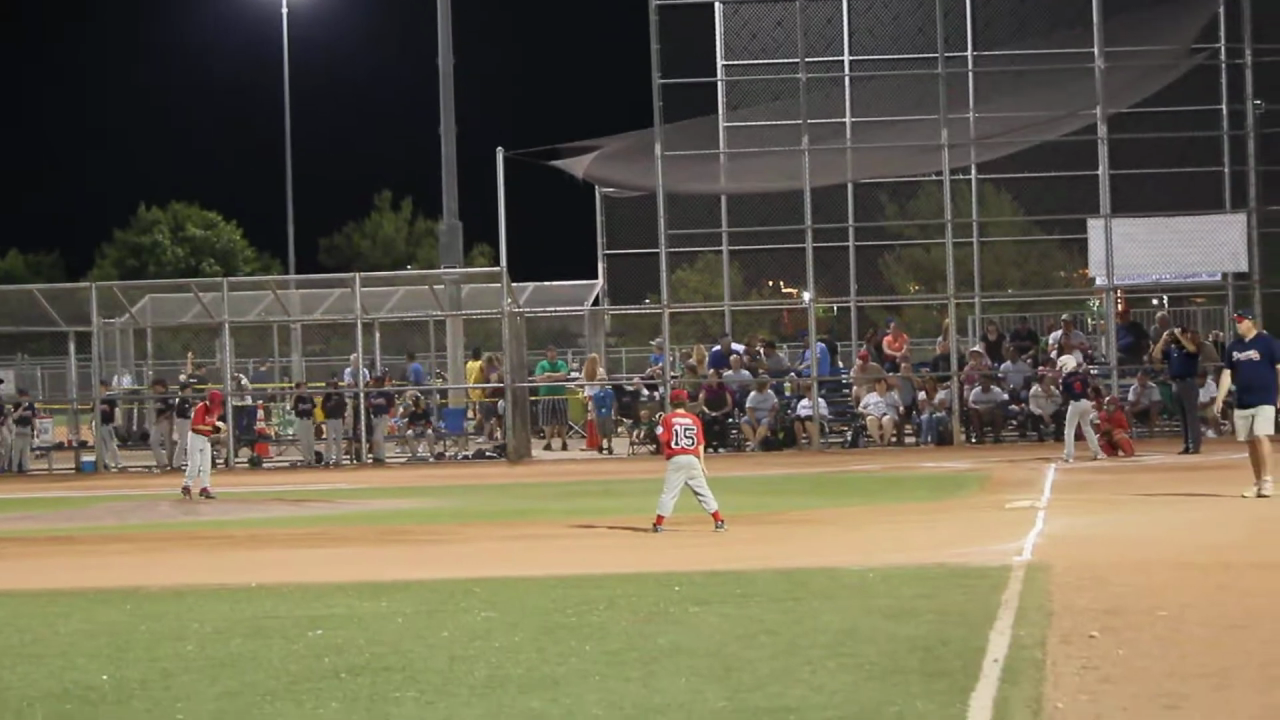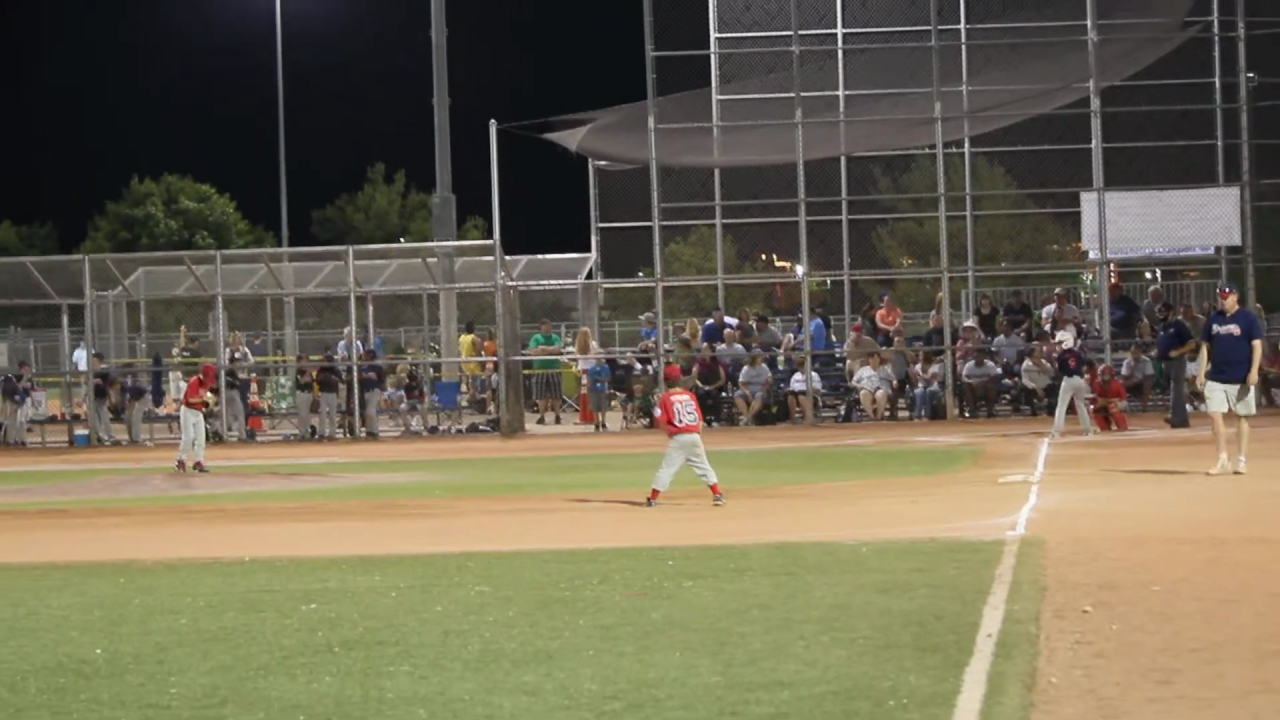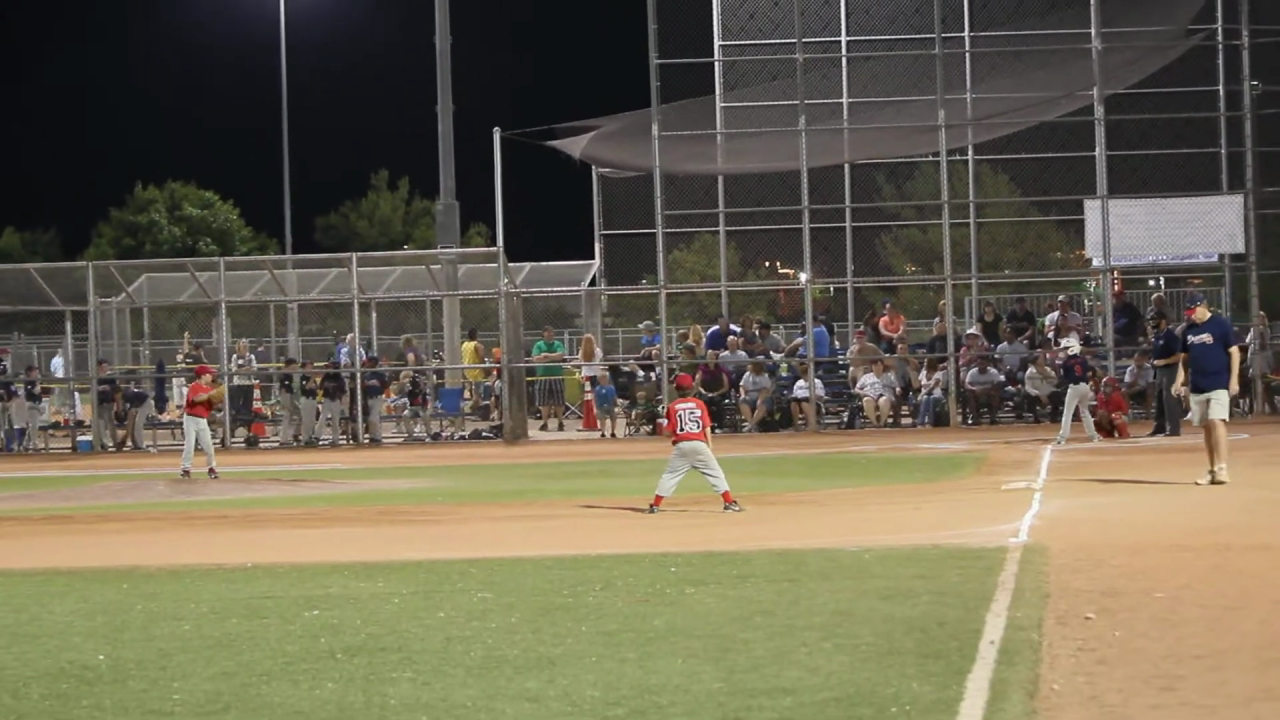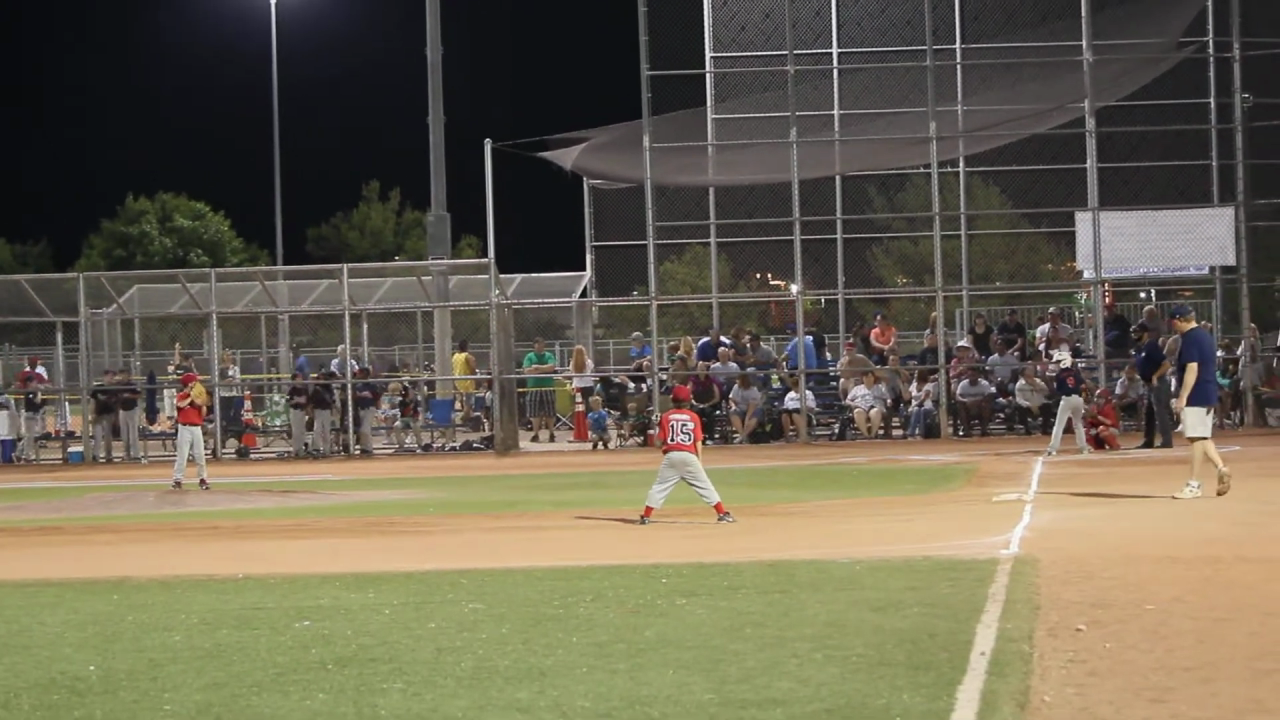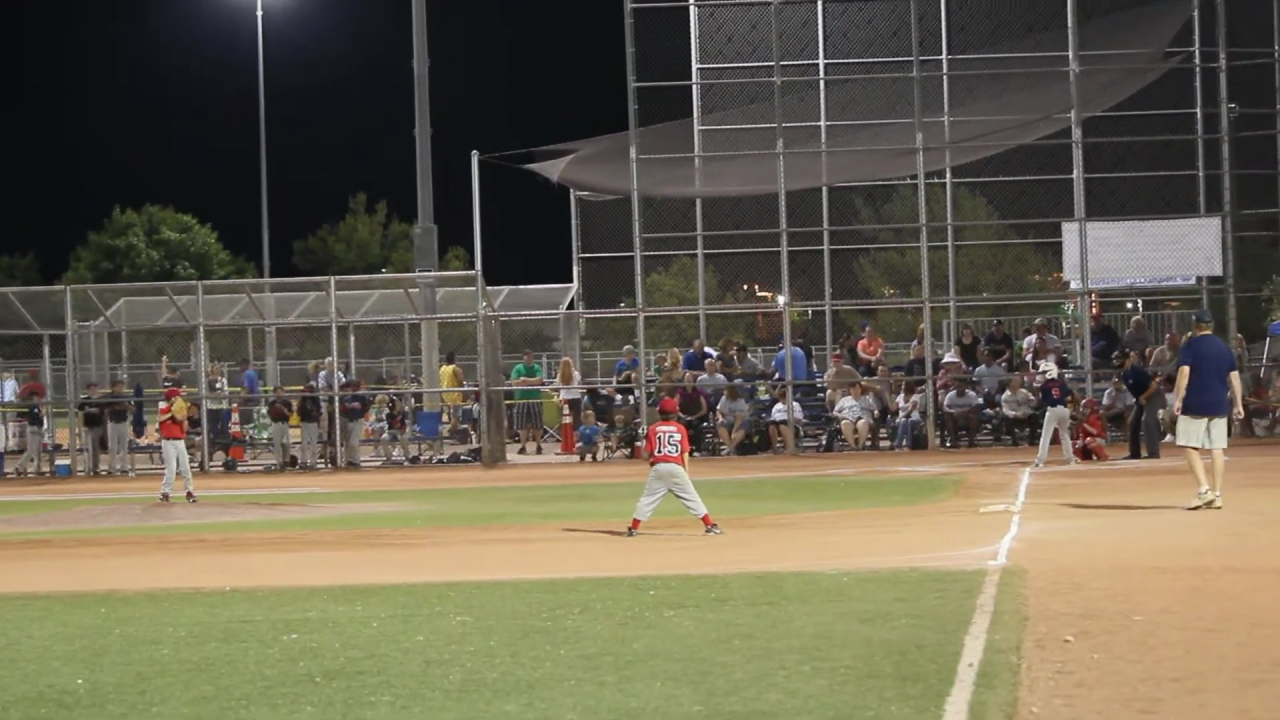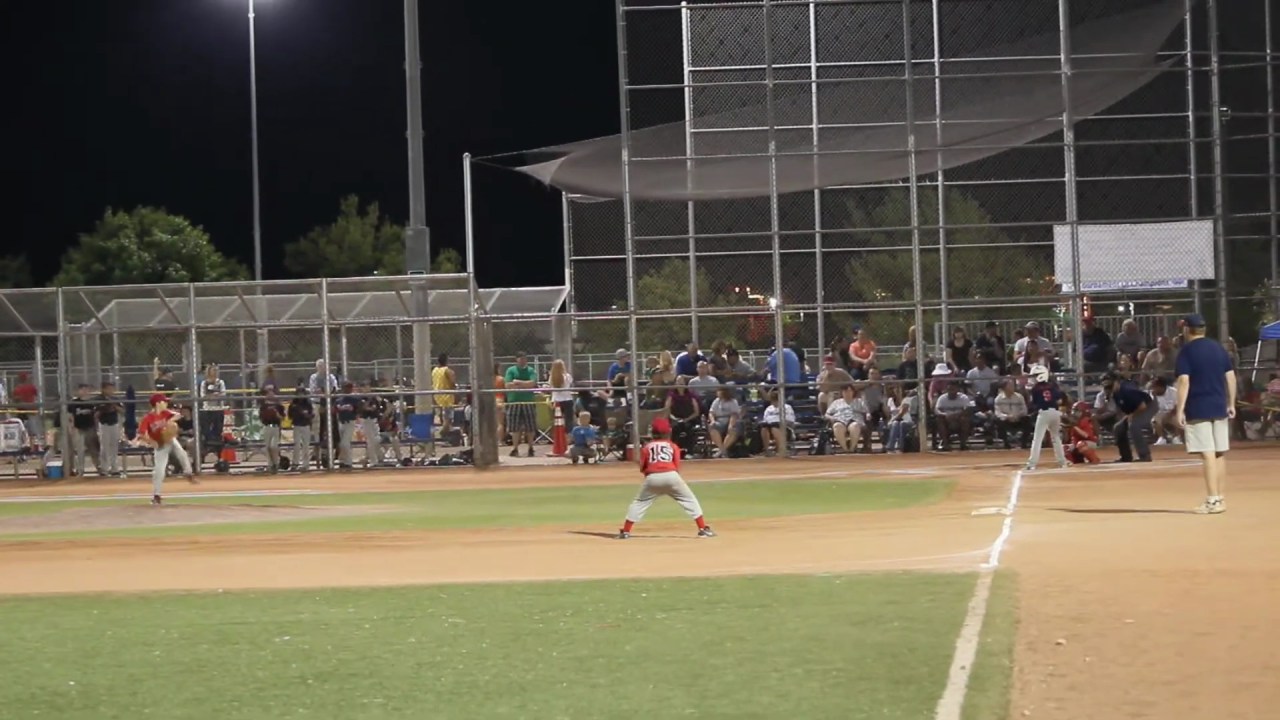
dt=0.7s
person 1, frame 1
right shoulder: (1233, 346)
right elbow: (1227, 373)
right wrist: (1220, 398)
left hip: (1264, 400)
right hip: (1242, 403)
left knee: (1262, 438)
right knee: (1251, 443)
right ankle: (1259, 484)
person 1, frame 2
left shoulder: (1248, 318)
right shoulder: (1213, 319)
left elbow: (1257, 346)
right elbow: (1206, 346)
left wrist: (1254, 370)
right wrist: (1202, 372)
left hip: (1241, 378)
right hip: (1216, 377)
left knee: (1242, 418)
right knee: (1215, 415)
left ankle: (1241, 460)
right ankle: (1223, 459)
person 1, frame 3
left shoulder: (1221, 324)
right shoulder: (1189, 330)
left elbow: (1235, 353)
right elbow: (1185, 358)
left wrist: (1234, 380)
right wrist: (1180, 380)
left hip: (1219, 385)
right hip: (1197, 387)
left knee: (1217, 422)
right knee: (1207, 428)
left ankle: (1222, 468)
right ankle: (1215, 471)
person 1, frame 4
left shoulder: (1190, 338)
right shoulder: (1203, 335)
left elbow: (1192, 370)
left wrist: (1182, 397)
left hip: (1195, 395)
right hip: (1206, 394)
left knee: (1196, 439)
right knee: (1203, 438)
left ankle: (1194, 485)
right ankle: (1221, 468)
person 1, frame 5
left shoulder: (1191, 345)
right shoulder: (1224, 347)
left elbow: (1184, 373)
right elbow: (1234, 377)
left wrist: (1177, 399)
right wrist: (1238, 404)
left hip: (1195, 404)
right hip: (1220, 404)
left knee: (1191, 447)
right knee: (1217, 450)
left ankle: (1204, 490)
right ankle: (1216, 495)
person 1, frame 6
left shoulder: (1186, 351)
right shoulder: (1218, 348)
left elbow: (1184, 381)
right elbow: (1231, 377)
left wrist: (1180, 410)
right wrist: (1231, 403)
left hip: (1198, 409)
right hip: (1219, 407)
left knee: (1208, 453)
right knee: (1219, 453)
left ankle: (1213, 500)
right ankle: (1219, 498)
